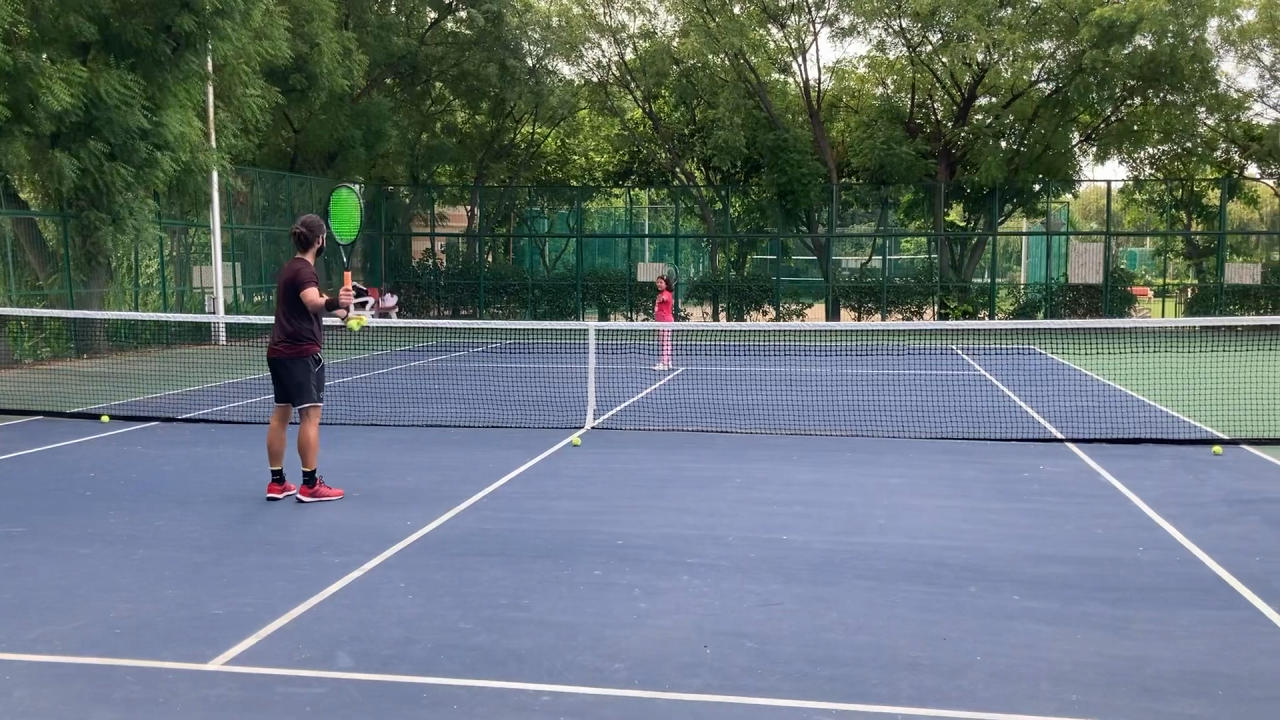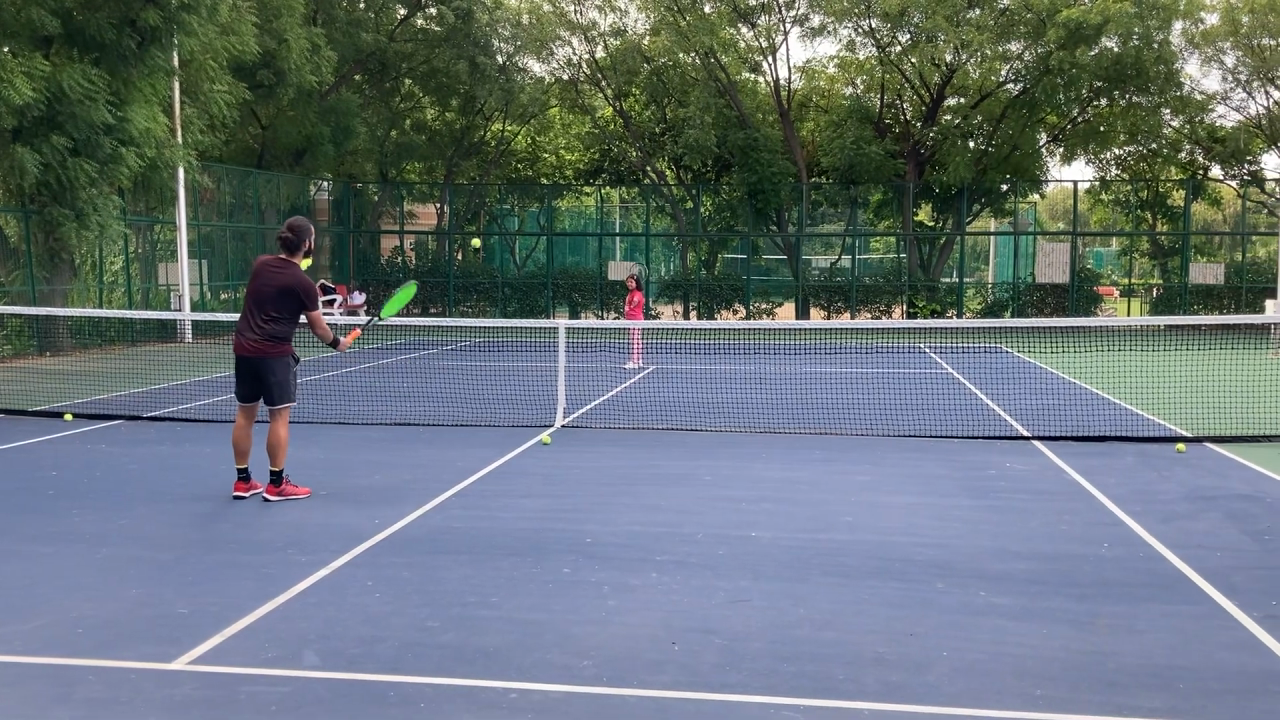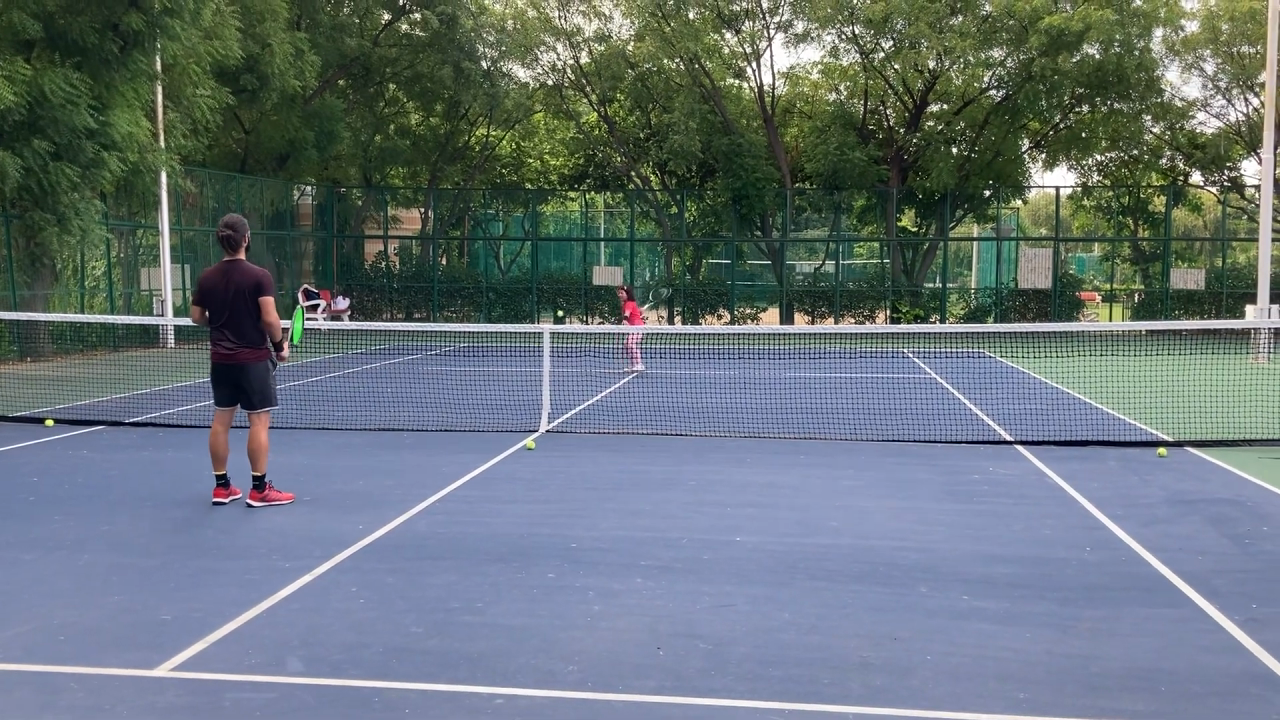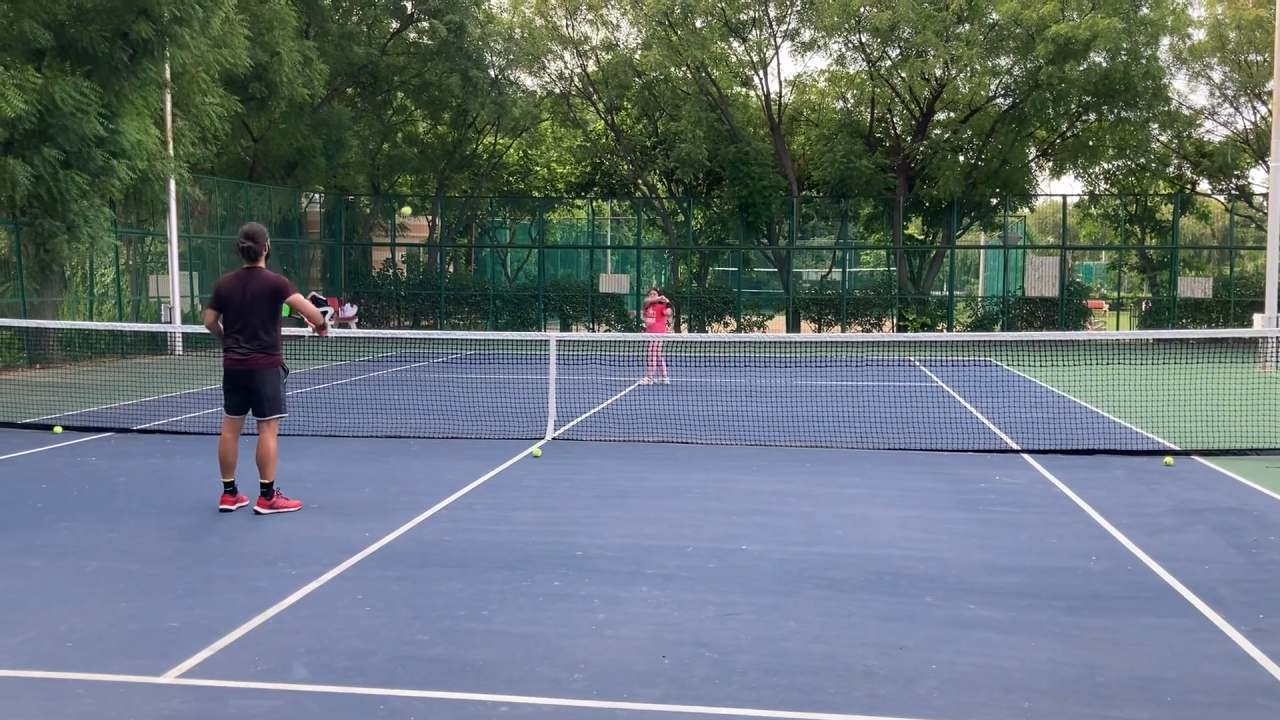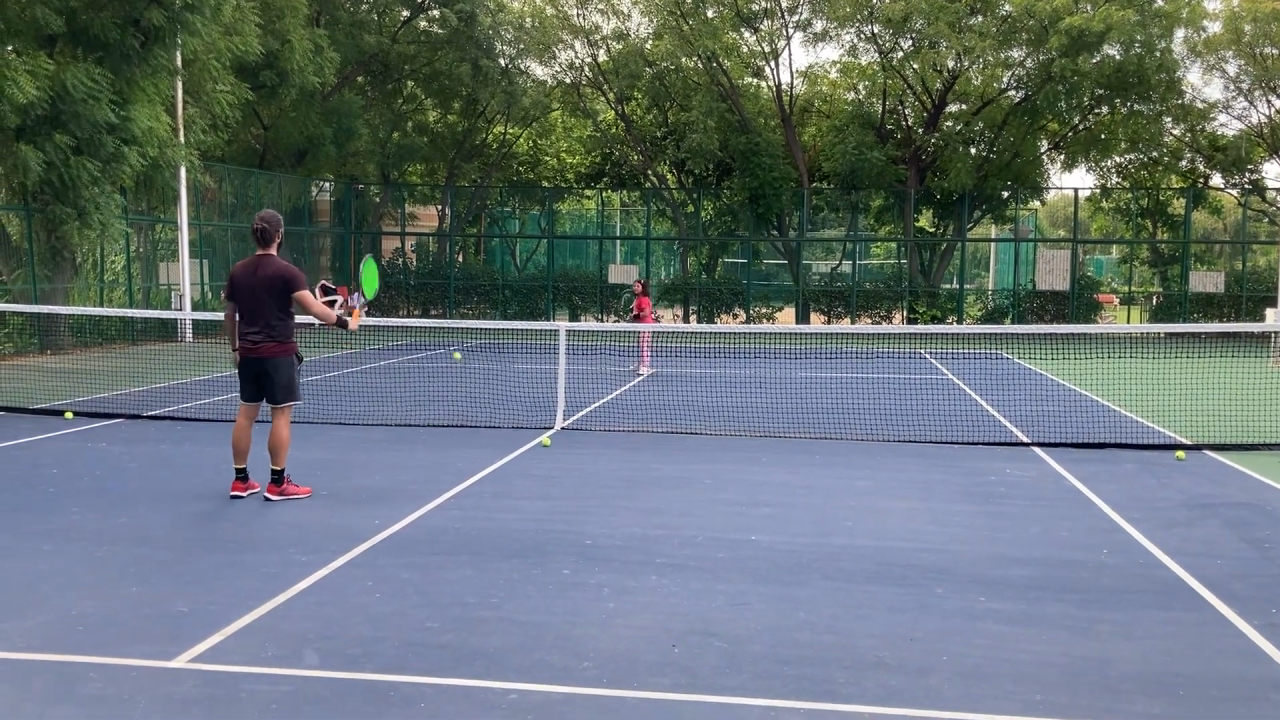
dt=1s
person 1, frame 1
left shoulder: (293, 267)
right shoulder: (304, 271)
right elbow: (313, 302)
left wrist: (340, 311)
right wrist: (334, 302)
left hip: (279, 351)
right hip: (301, 353)
left knee: (280, 415)
right knee: (310, 416)
left ankle: (277, 483)
right ankle: (310, 485)
person 1, frame 2
left shoulder: (260, 264)
right shoulder: (303, 283)
right elbow: (318, 328)
left wrist: (295, 264)
right wrist: (337, 342)
left hip: (244, 349)
right hip: (275, 354)
left knee: (245, 415)
right knee: (279, 416)
left ankle: (242, 481)
right ankle: (276, 484)
person 1, frame 3
left shoulder: (206, 277)
right shoulder: (259, 276)
left elbow: (197, 316)
right elbow: (270, 319)
right wrist: (280, 347)
left hip: (221, 359)
right hip: (253, 358)
left knee: (221, 420)
right knee: (258, 422)
left ankle: (222, 486)
right ankle: (259, 489)
person 1, frame 4
left shoulder: (224, 283)
right shoulder: (275, 282)
left elbow: (210, 321)
right elbow: (308, 310)
right wrist: (322, 325)
left hip: (233, 366)
right hip: (265, 365)
left knee: (230, 427)
right knee: (267, 429)
left ankle: (228, 493)
right ankle: (267, 497)
person 1, frame 5
left shoulder: (237, 271)
right shoulder: (286, 271)
left elbow: (229, 314)
right elbow: (313, 308)
left wrist: (235, 347)
right wrist: (344, 322)
left hip: (249, 353)
right hip: (278, 353)
left knee: (246, 415)
right knee: (280, 416)
left ankle: (240, 480)
right ankle: (277, 484)
